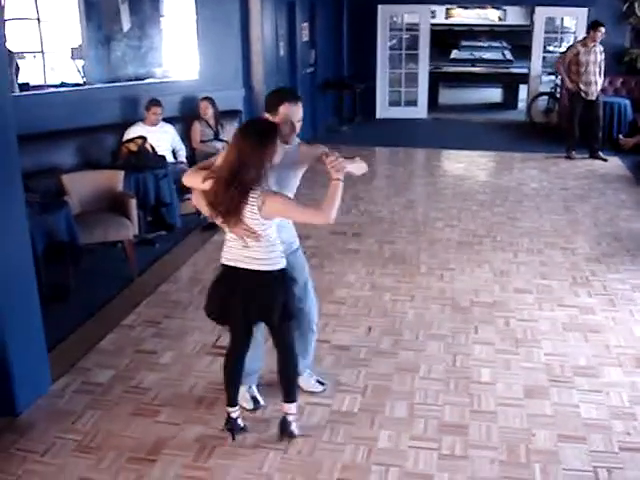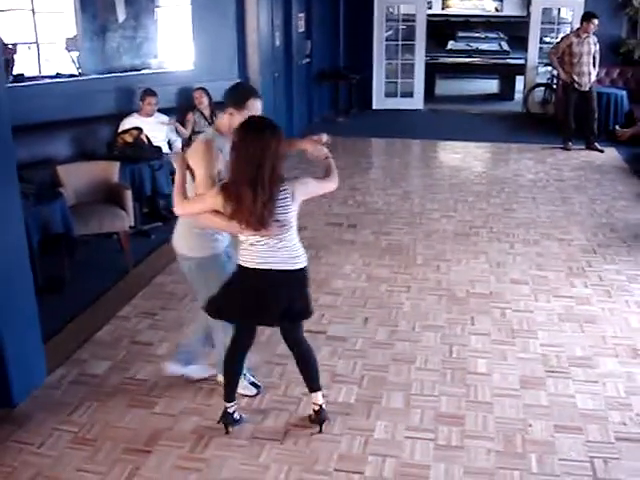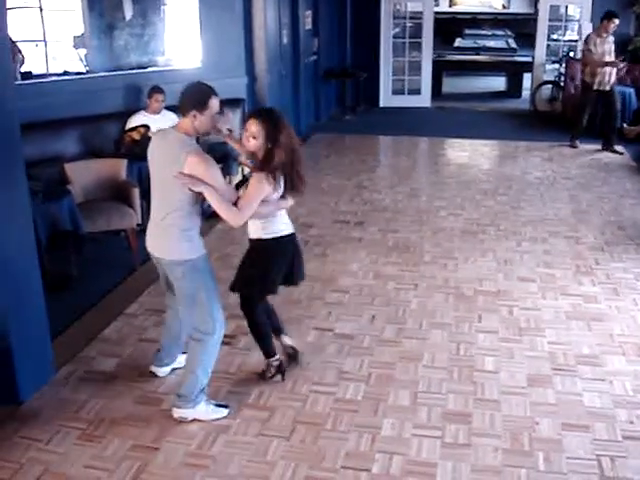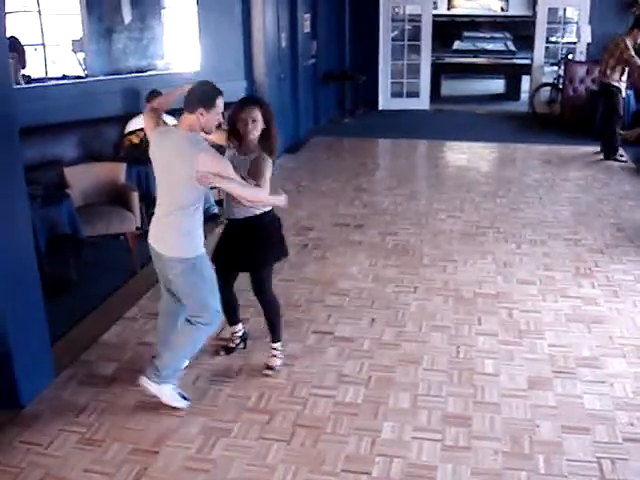
dt=0.7s
person 1, frame 1
left shoulder: (303, 152)
left elbow: (359, 166)
right elbow: (191, 179)
left wrist: (346, 165)
right wrist: (230, 222)
left hip: (287, 245)
left knee: (304, 313)
right knee: (259, 320)
left ankle: (299, 370)
right ankle: (245, 382)
person 1, frame 2
left shoulder: (230, 139)
right shoulder: (205, 150)
right elbow: (204, 212)
left wrist: (307, 141)
left hip: (215, 239)
right hip: (199, 245)
left ankle: (183, 359)
person 1, frame 3
left shoulder: (159, 138)
right shoulder: (197, 160)
left wrist: (214, 131)
right wrist: (281, 204)
left hip: (157, 242)
right hip: (182, 250)
left knee: (180, 302)
right knee: (208, 325)
left ankle: (164, 359)
right ankle: (189, 402)
person 1, frame 4
left shoulder: (158, 136)
right shoulder: (206, 158)
left elbow: (151, 110)
right elbow: (249, 196)
left wrist: (184, 91)
right wrist: (277, 198)
left hip: (159, 240)
right hip: (184, 250)
left knee: (173, 302)
right knee: (206, 315)
left ankle: (160, 364)
right ankle: (162, 377)
person 2, frame 1
left shoulder: (222, 184)
right shoulder: (268, 200)
right elbow: (325, 216)
left wrist: (219, 168)
right wrist: (337, 178)
left hip: (234, 276)
right hip: (268, 279)
left knee: (237, 345)
right knee: (285, 346)
left ankle: (232, 414)
right ankle: (289, 416)
person 2, frame 2
left shoulder: (227, 194)
right shoulder: (294, 189)
left elbow: (180, 208)
right elbow: (332, 181)
left wrist: (181, 172)
right wrist: (325, 156)
left hip: (251, 277)
right hip: (292, 274)
left knee: (241, 339)
right knee: (294, 338)
left ankle: (229, 409)
right ankle: (319, 404)
person 2, frame 3
left shoulder: (262, 177)
right shoulder: (276, 165)
left elbow: (236, 218)
right elbow: (245, 151)
left wrist: (204, 187)
right wrist: (228, 139)
left hip: (268, 247)
right hip: (284, 241)
left knee: (250, 303)
right knee: (258, 297)
left ankle: (273, 362)
right ankle: (286, 344)
person 2, frame 4
left shoulder: (262, 158)
right shoulder: (232, 146)
left hip: (260, 225)
right hip: (236, 225)
left knee: (262, 288)
right knee: (222, 283)
left ankle: (276, 347)
right ankle: (238, 333)
person 3, frame 1
left shoulder: (600, 49)
right shoulder: (576, 48)
right elbow: (559, 63)
left wrist: (600, 82)
right wrist: (567, 81)
left hip: (594, 91)
right hip: (578, 90)
left knee: (596, 121)
right knee: (574, 121)
left ankle: (595, 151)
right ankle: (571, 149)
person 3, frame 2
left shoulder: (594, 40)
right shoulder: (569, 39)
right elbow: (552, 54)
left wrist: (595, 72)
right wrist: (561, 72)
left hip: (588, 82)
right hip: (571, 82)
left knee: (592, 111)
right knee: (569, 112)
left ankle: (591, 142)
right ankle: (567, 140)
person 3, frame 3
left shoulder: (611, 39)
right shoulder: (591, 38)
right elbow: (590, 60)
left wrist: (614, 72)
right wrist: (610, 64)
left hip: (608, 82)
right hip: (592, 82)
left knee: (612, 112)
right knee: (584, 111)
left ankle: (609, 143)
right ankle: (575, 138)
person 3, frame 4
left shoulder: (621, 40)
right shoulder: (625, 44)
left hip: (608, 83)
right hip: (612, 85)
left knee: (608, 116)
right knee: (615, 117)
left ankle: (607, 147)
right ankle: (611, 152)
